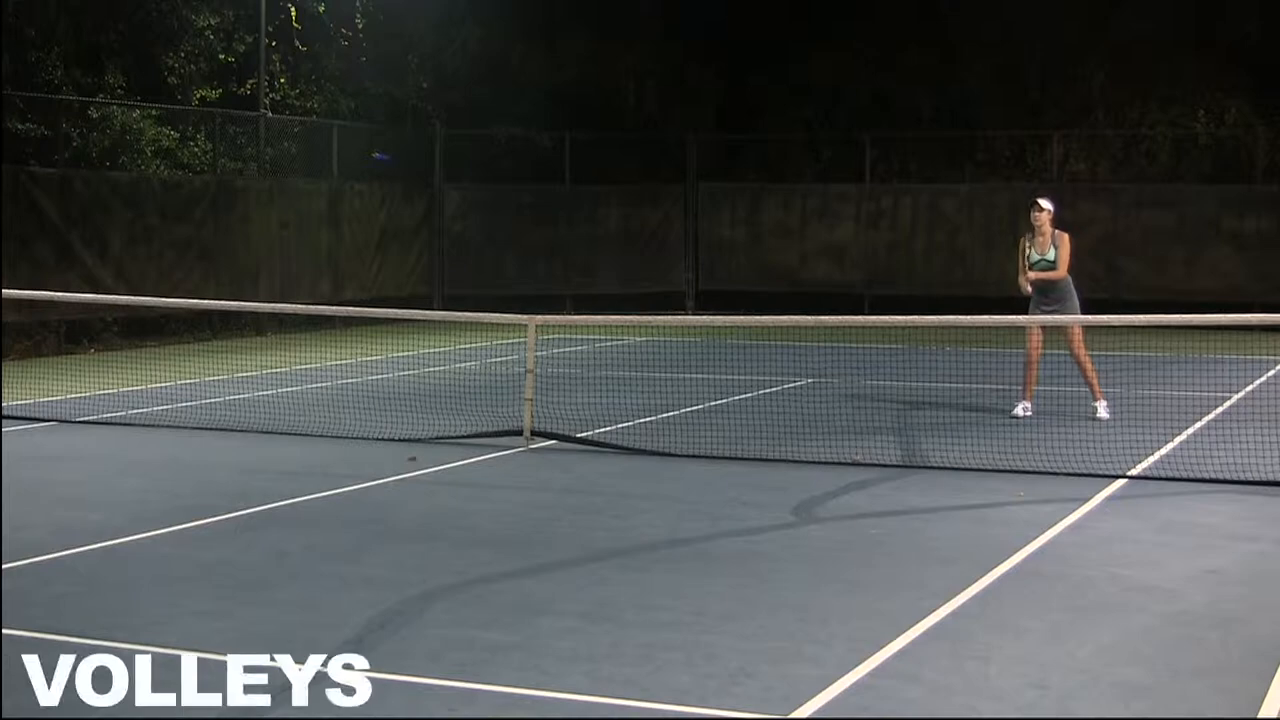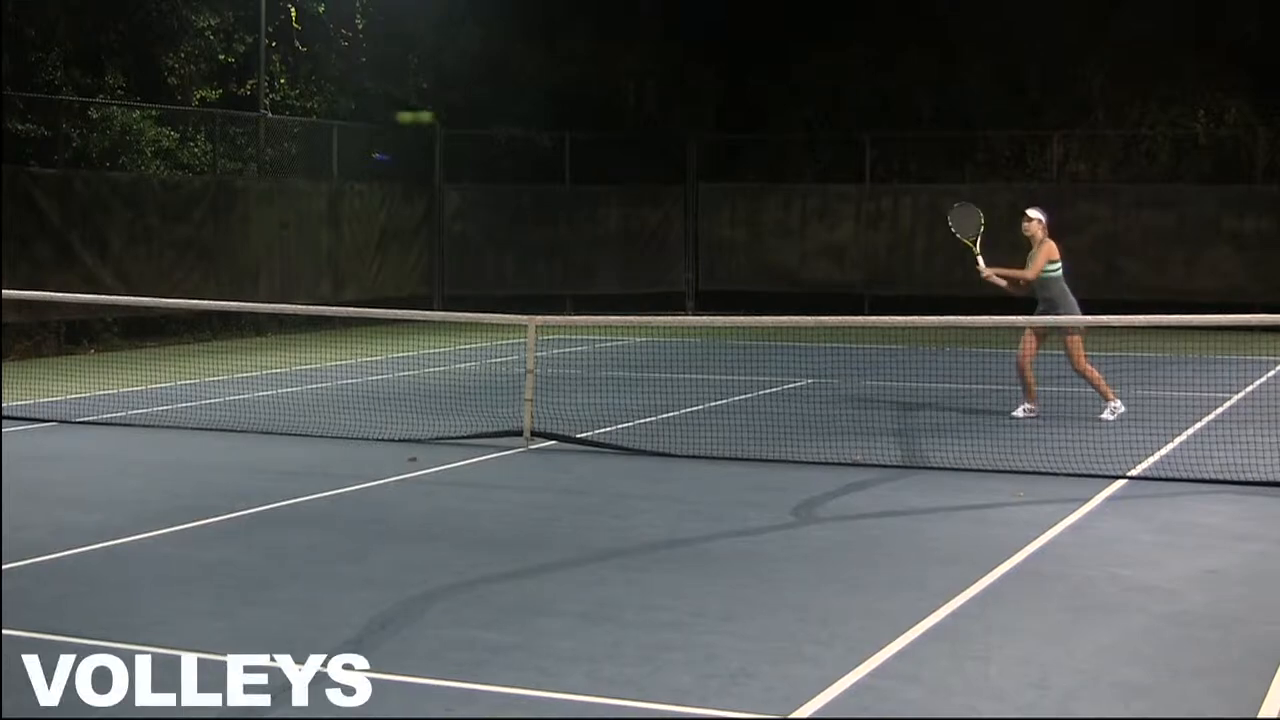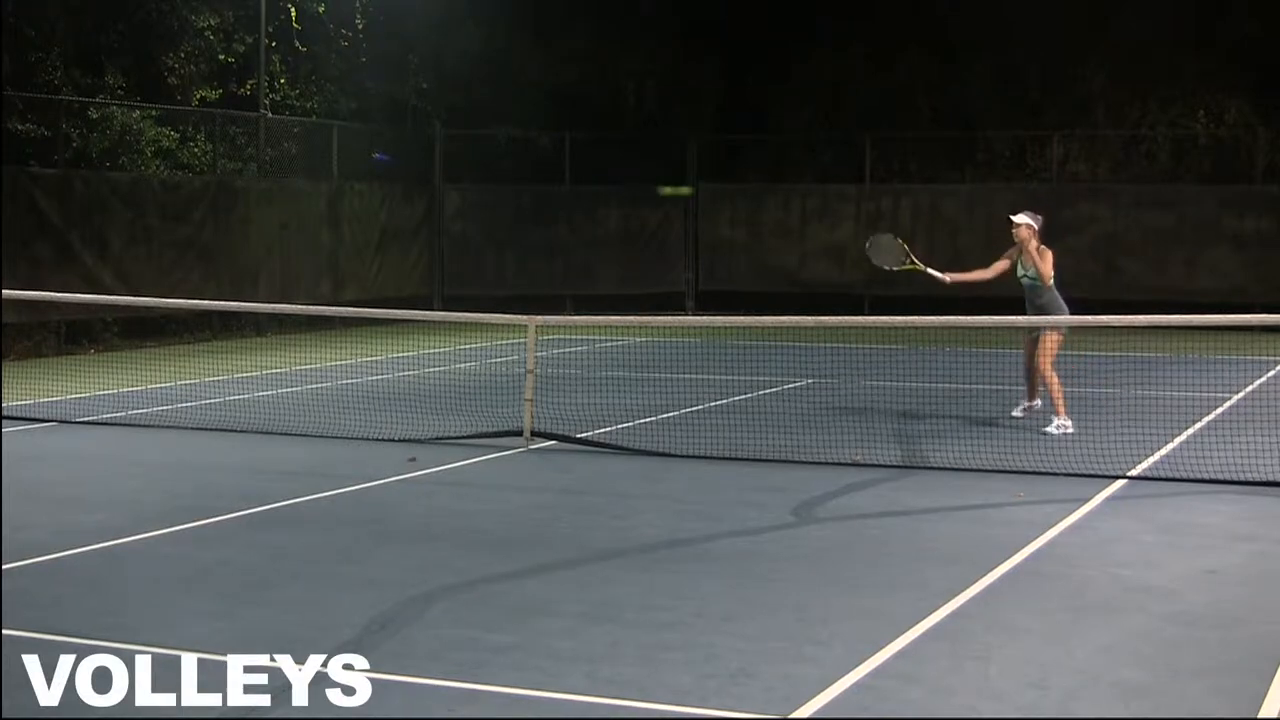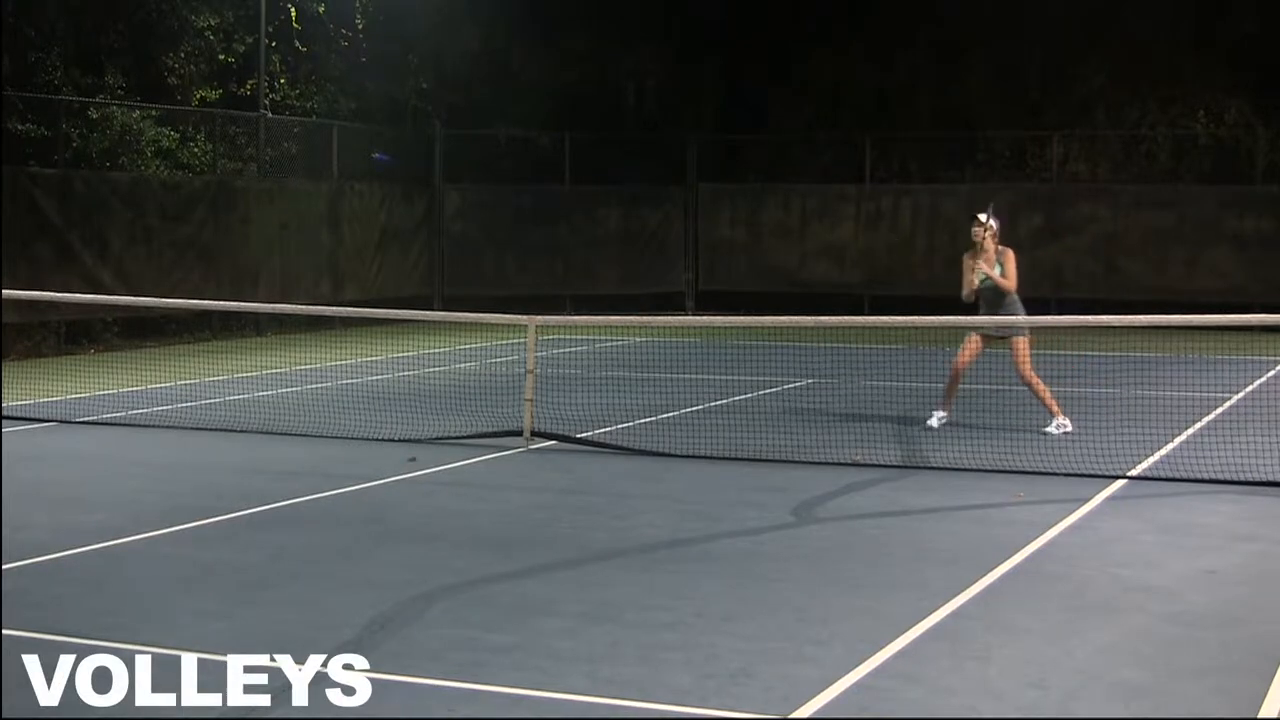
dt=0.5s
person 1, frame 1
left shoulder: (1062, 237)
right shoulder: (1025, 241)
left elbow: (1061, 272)
right elbow: (1022, 275)
left wrist: (1036, 275)
right wrist: (1025, 284)
left hip: (1064, 299)
right hip: (1039, 301)
left knee: (1079, 353)
right knee: (1032, 354)
left ankle: (1100, 401)
right ankle: (1026, 403)
person 1, frame 2
left shoulder: (1047, 245)
right shoulder: (1032, 252)
left elbow: (1030, 274)
right elbow: (1019, 288)
left wrist: (995, 271)
right wrist: (993, 278)
left hip: (1064, 309)
right hip: (1044, 310)
left knee: (1079, 365)
right knee: (1022, 360)
left ankle: (1113, 402)
right ankle: (1031, 404)
person 1, frame 3
left shoulder: (1044, 252)
right shoulder: (1015, 252)
left elbow: (1047, 279)
right elbow: (988, 273)
left wrist: (1033, 255)
right wrist: (953, 277)
left hip: (1054, 315)
right hip: (1035, 315)
left knee: (1043, 368)
right knee: (1029, 367)
left ankle: (1062, 420)
right ankle: (1032, 401)
person 1, frame 4
left shoulder: (1005, 254)
right shoulder: (969, 257)
left elbow: (1011, 287)
right elbow: (968, 296)
left wrist: (991, 274)
right wrist: (972, 288)
left hip: (1012, 316)
right hip: (985, 317)
left knee: (1025, 373)
right knee: (957, 365)
left ankle: (1060, 419)
right ankle: (943, 412)
